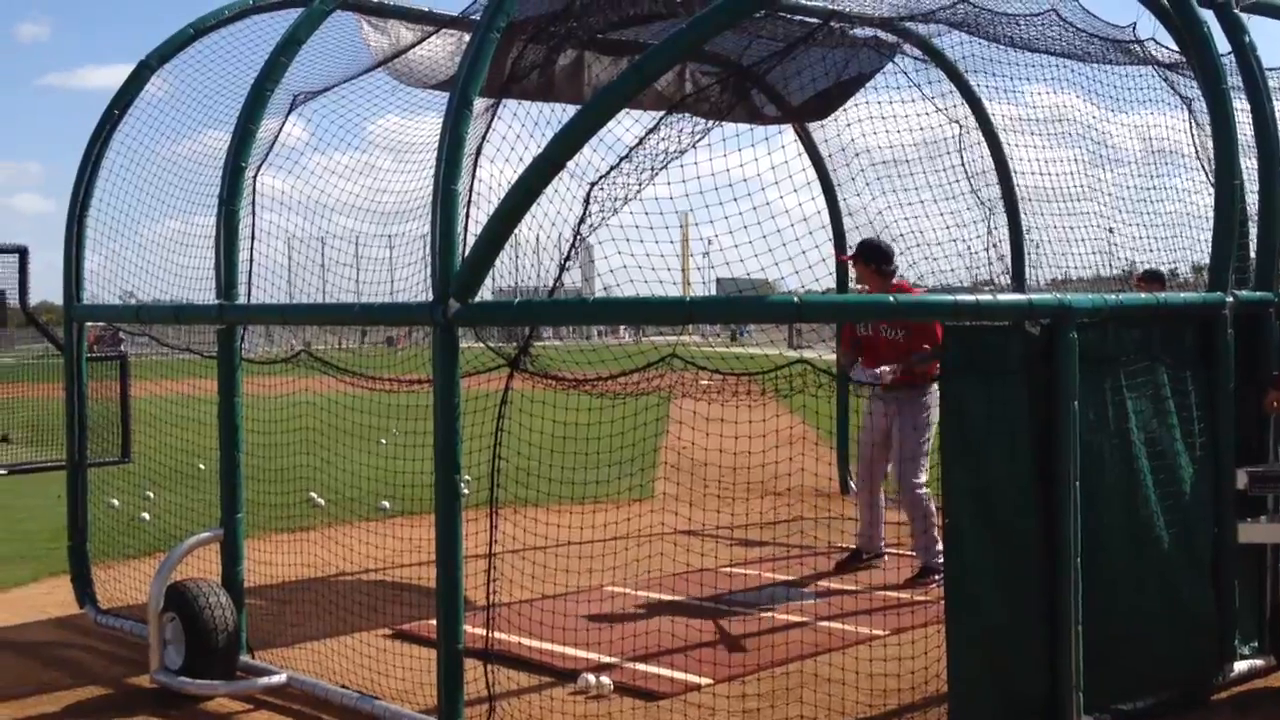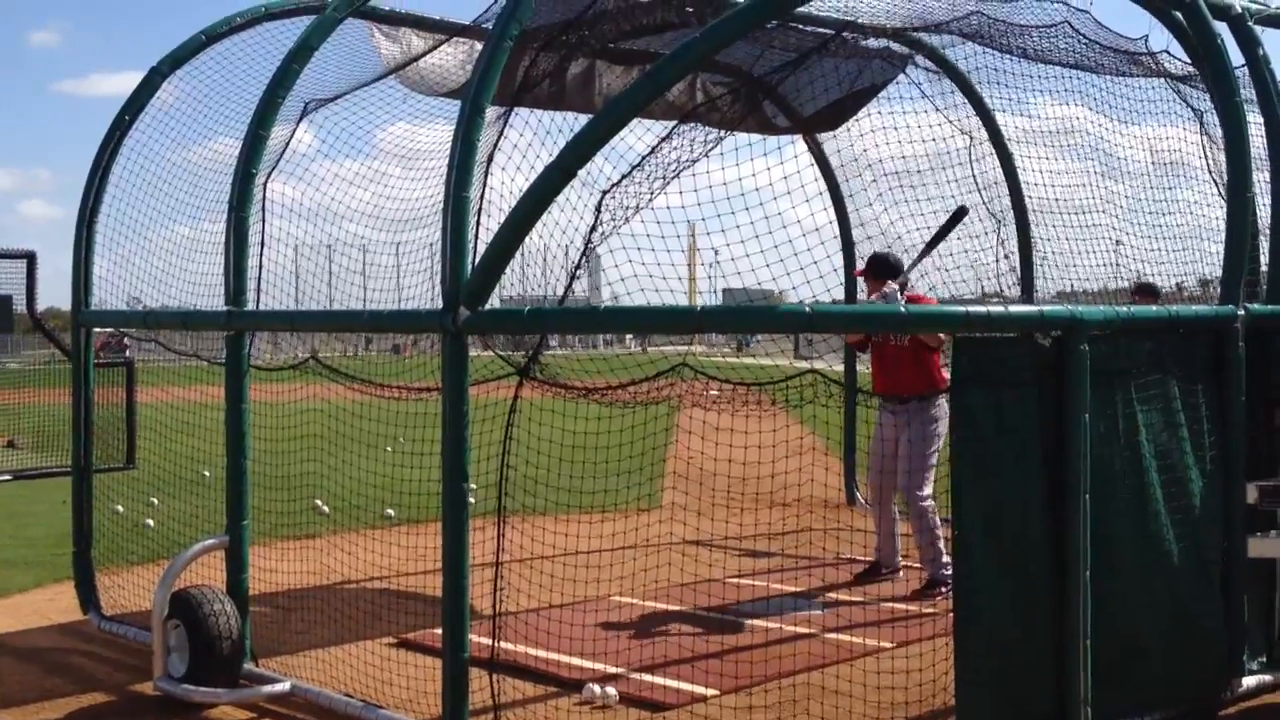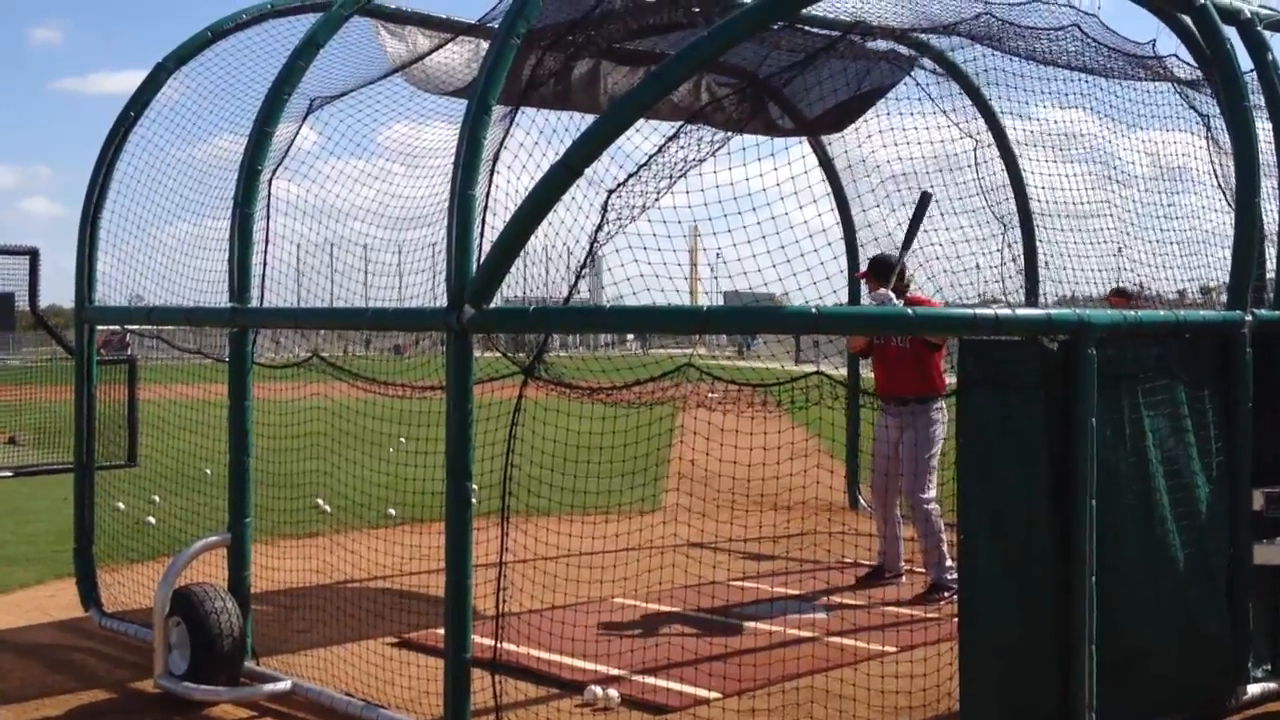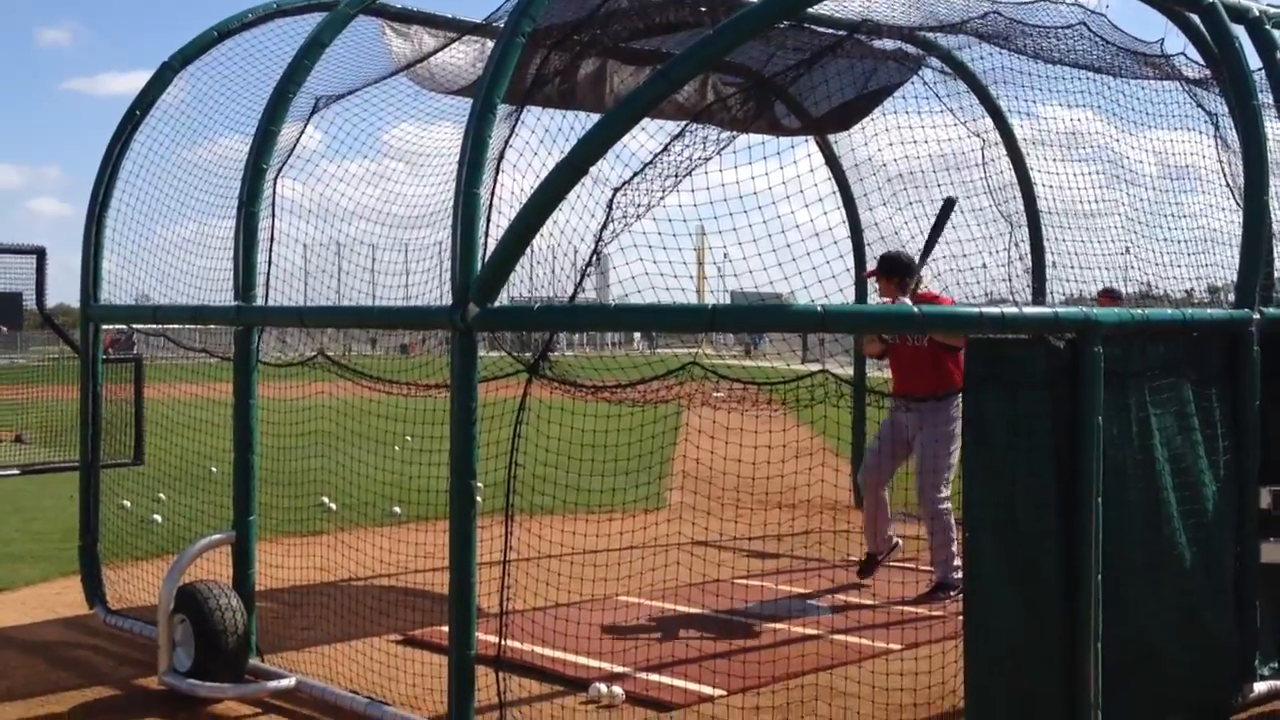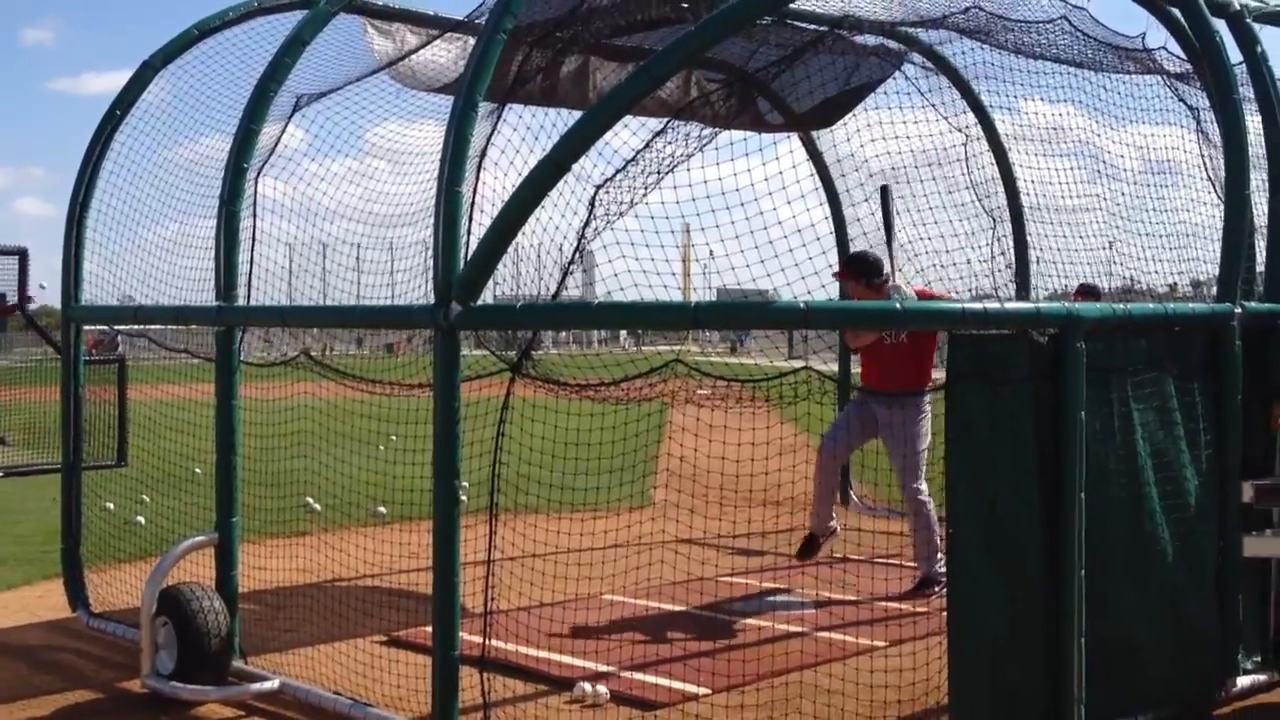
dt=0.5s
person 1, frame 1
left shoulder: (914, 300)
left elbow: (934, 353)
right elbow: (847, 348)
left wrist: (897, 368)
right wrist: (856, 367)
left hip: (914, 398)
right hip: (879, 399)
left knee: (910, 482)
right knee: (867, 477)
left ankle: (934, 562)
right ankle: (869, 547)
person 1, frame 2
left shoulder: (923, 306)
left elbow: (937, 338)
right elbow: (852, 336)
left wrist: (901, 309)
left hip: (924, 410)
right hip: (888, 409)
left knee: (915, 492)
right knee: (880, 489)
left ankle: (942, 573)
right ankle: (887, 560)
person 1, frame 3
left shoulder: (925, 307)
left elbow: (941, 333)
right elbow: (855, 346)
left wrist: (898, 310)
left hip: (924, 412)
right hip: (888, 411)
left knee: (919, 495)
right knee: (882, 492)
left ankle: (946, 577)
right ankle: (890, 564)
person 1, frame 4
left shoulder: (939, 305)
left elbow: (961, 338)
right elbow: (870, 349)
right wrist: (891, 331)
left hip: (941, 409)
right hip: (903, 407)
left knee: (932, 495)
right knee: (870, 475)
left ankle: (950, 577)
right ankle: (880, 543)
person 1, frame 5
left shoulder: (919, 298)
right elbow: (855, 340)
left hip: (910, 404)
right hip: (869, 399)
left knee: (913, 487)
right knee: (829, 450)
left ankle: (935, 573)
right ankle: (821, 527)
